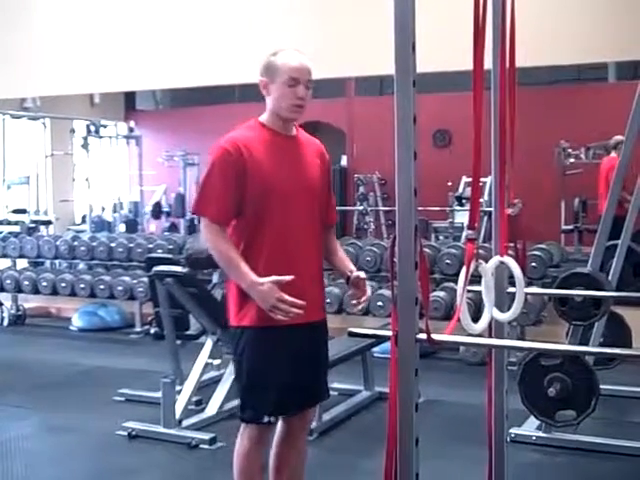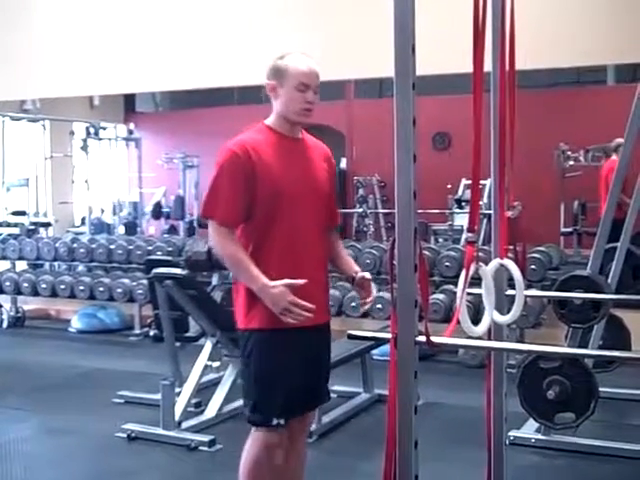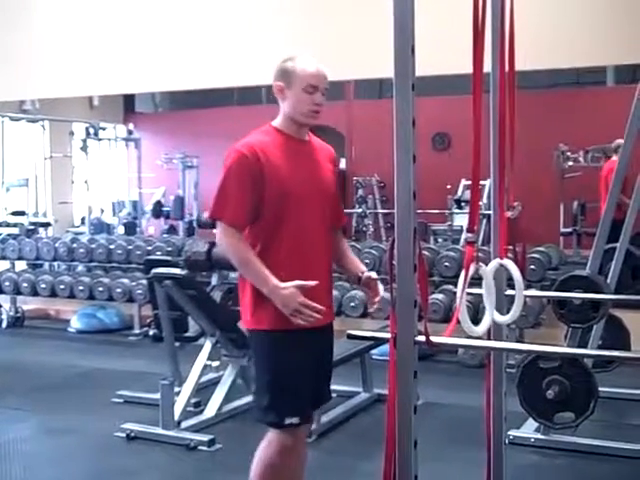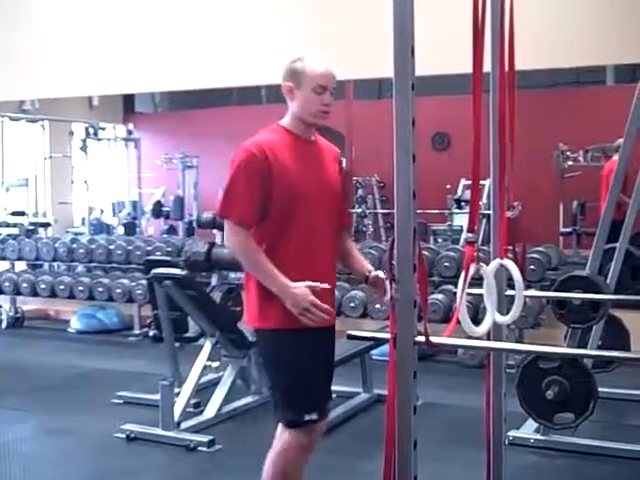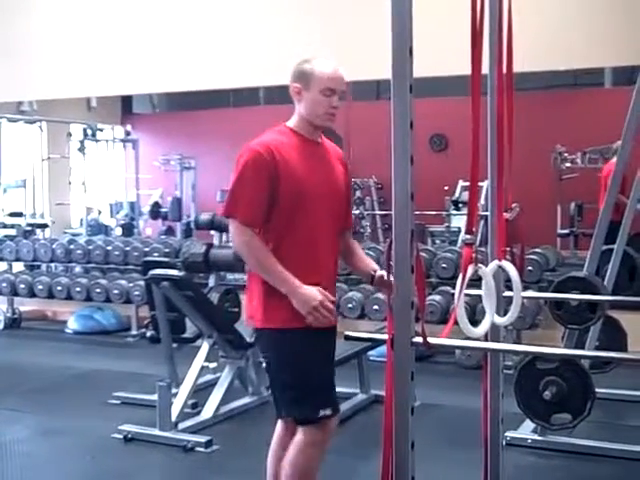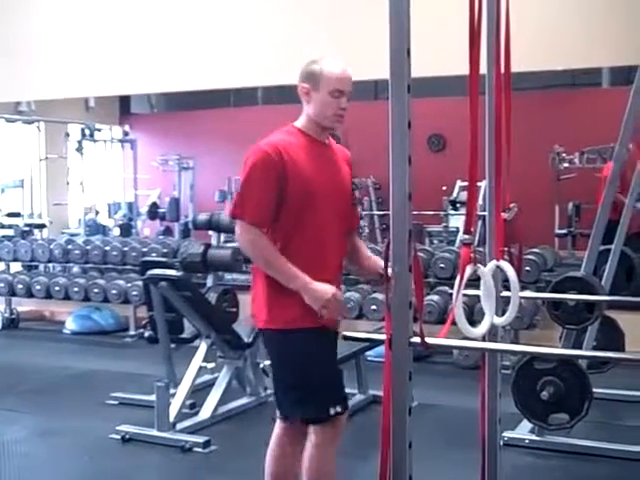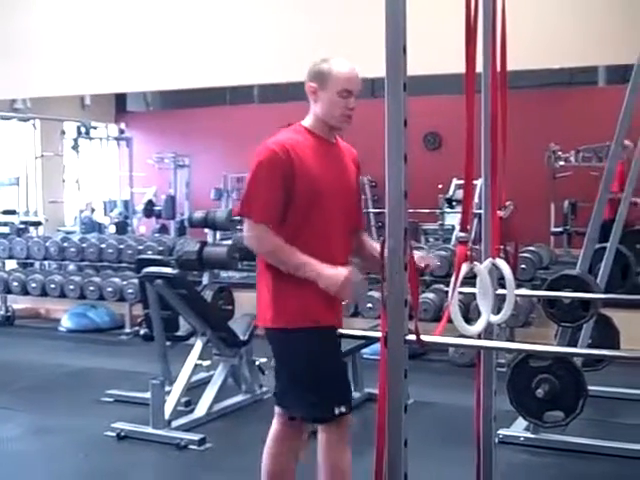
dt=0.1s
person 1, frame 1
left shoulder: (316, 151)
right shoulder: (234, 149)
right elbow: (211, 231)
left wrist: (349, 272)
right wrist: (253, 285)
left hip: (310, 311)
right hip: (261, 315)
left knee: (300, 419)
right knee: (258, 425)
person 1, frame 2
left shoulder: (321, 154)
right shoulder: (242, 152)
right elbow: (220, 234)
left wrist: (354, 273)
right wrist: (264, 288)
left hip: (314, 314)
right hip: (268, 317)
left knee: (300, 422)
right knee: (269, 429)
person 1, frame 3
left shoulder: (326, 155)
right shoulder: (250, 153)
right elbow: (228, 236)
left wrist: (360, 273)
right wrist: (276, 290)
left hip: (316, 313)
right hip: (274, 316)
left knee: (298, 425)
right knee: (286, 427)
person 1, frame 4
left shoulder: (331, 155)
right shoulder: (258, 152)
right elbow: (236, 235)
left wrist: (366, 272)
right wrist: (285, 289)
left hip: (319, 313)
right hip: (279, 315)
left knee: (300, 424)
right knee: (303, 425)
person 1, frame 5
left shoulder: (335, 157)
right shoulder: (264, 153)
right elbow: (241, 235)
left wrist: (373, 273)
right wrist: (295, 290)
left hip: (317, 313)
right hip: (283, 314)
left knee: (296, 421)
right knee: (317, 422)
person 1, frame 6
left shoulder: (341, 158)
right shoulder: (272, 153)
right elbow: (248, 235)
left wrist: (380, 270)
right wrist: (306, 286)
left hip: (320, 313)
right hip: (288, 314)
left knee: (295, 420)
right knee: (328, 420)
person 1, frame 7
left shoulder: (348, 156)
right shoulder: (278, 151)
right elbow: (255, 234)
right wrist: (320, 273)
left hip: (321, 309)
right hip: (296, 311)
left knee: (293, 417)
right knee: (335, 421)
